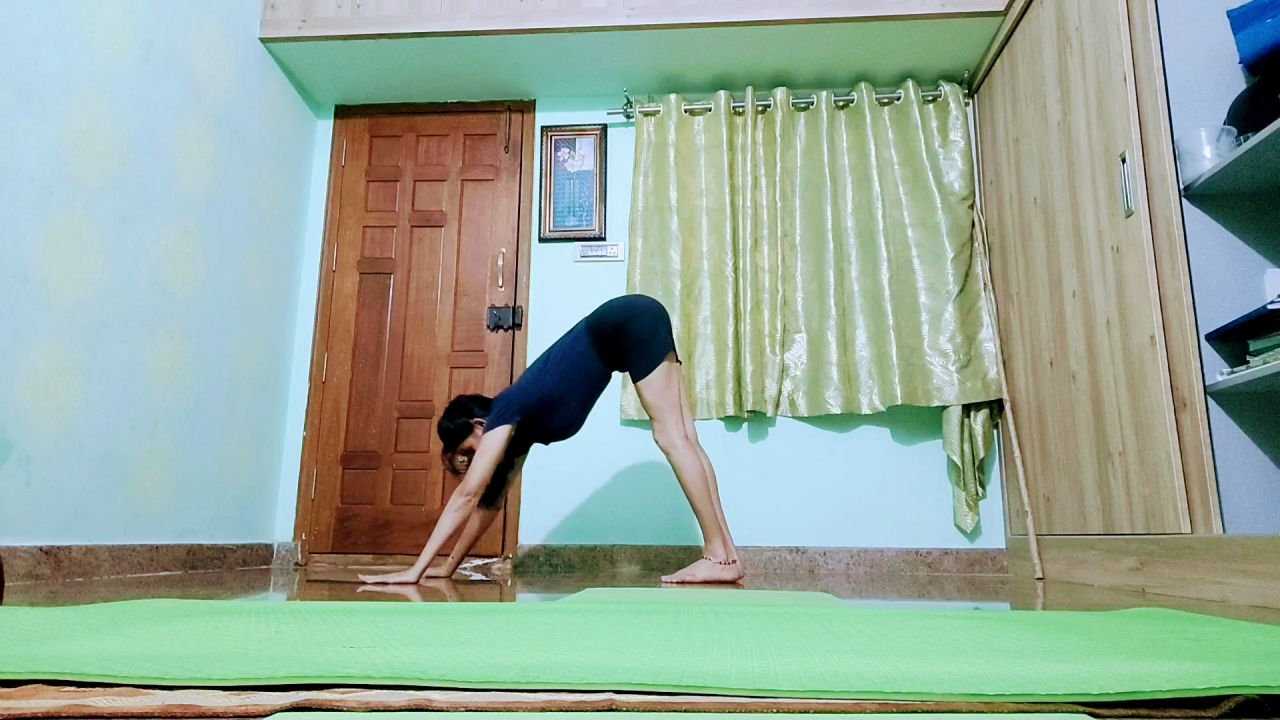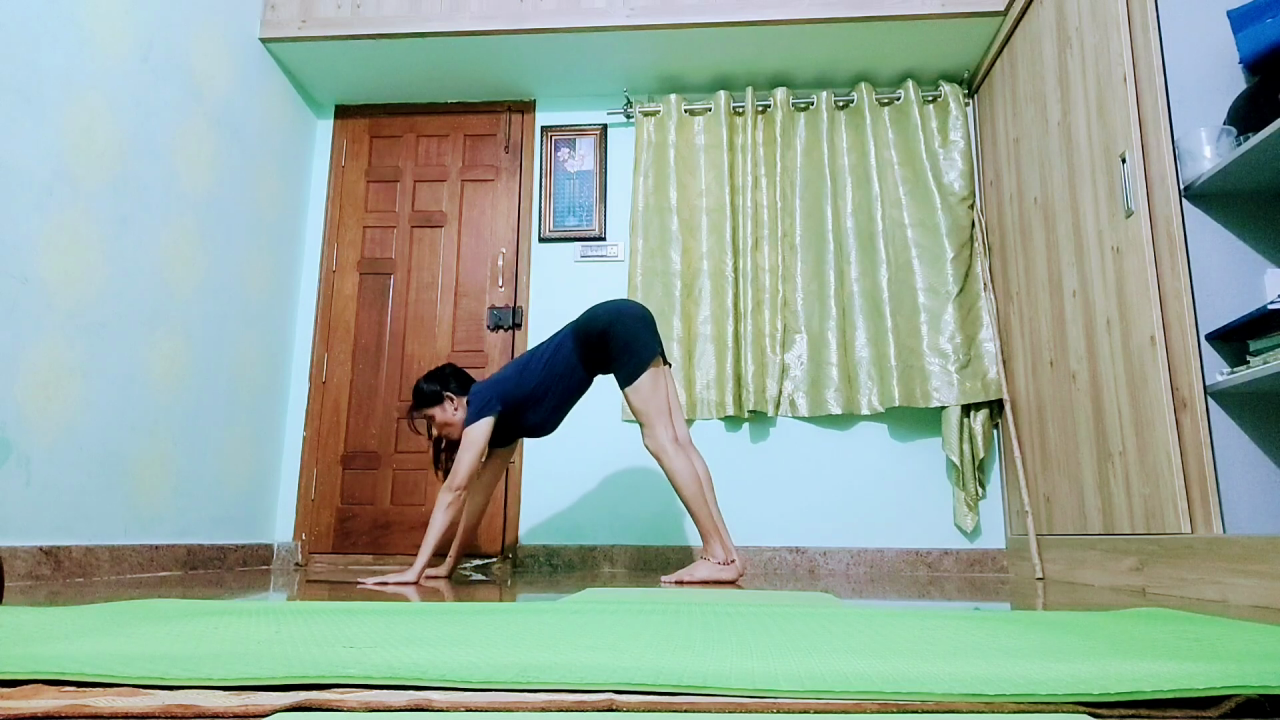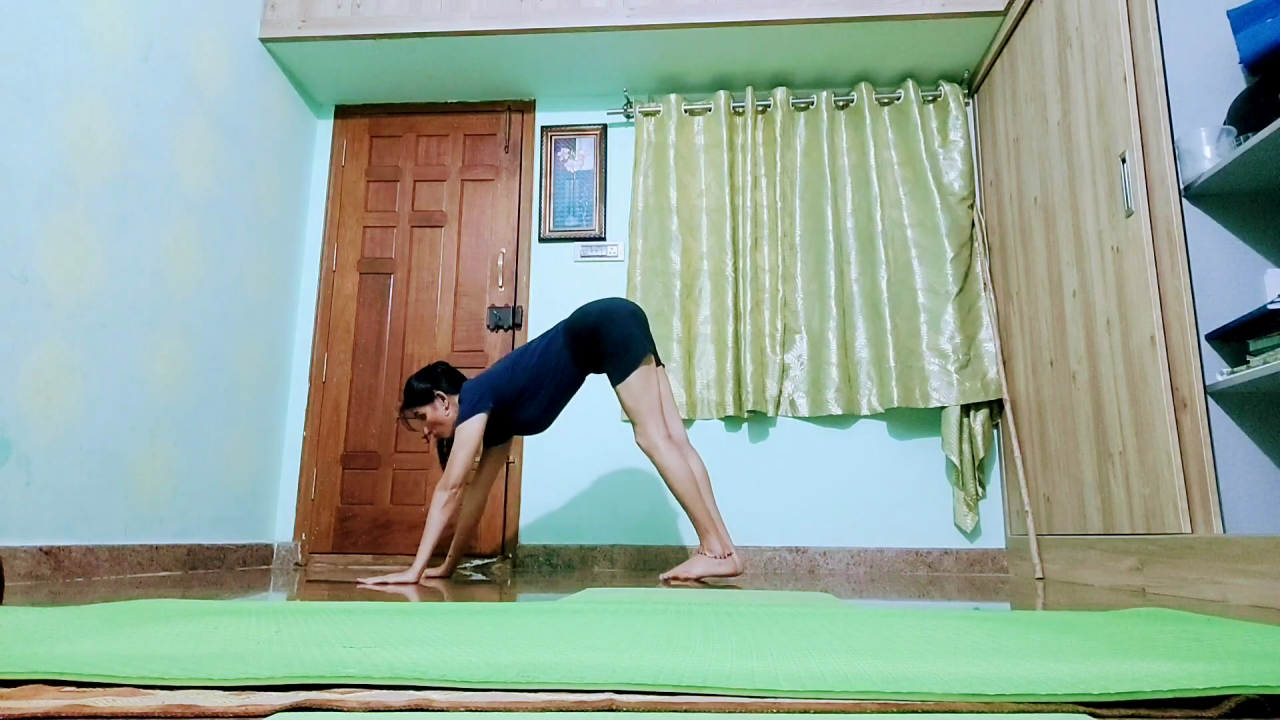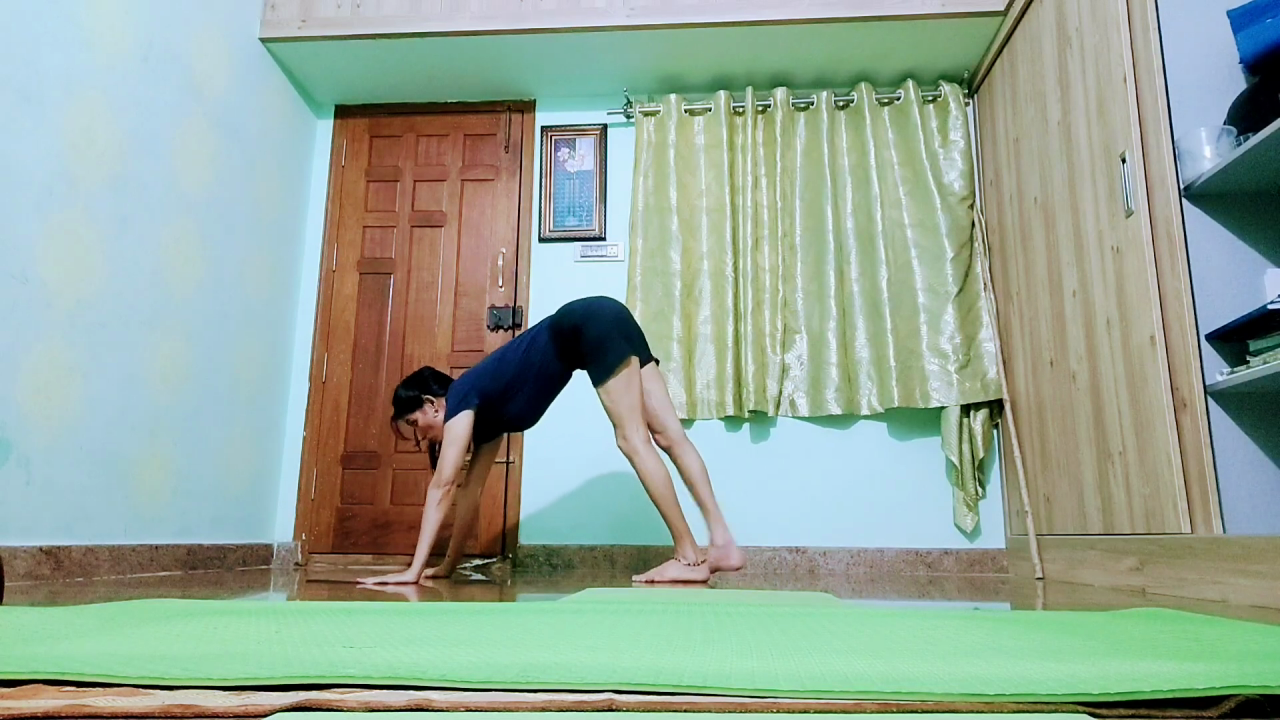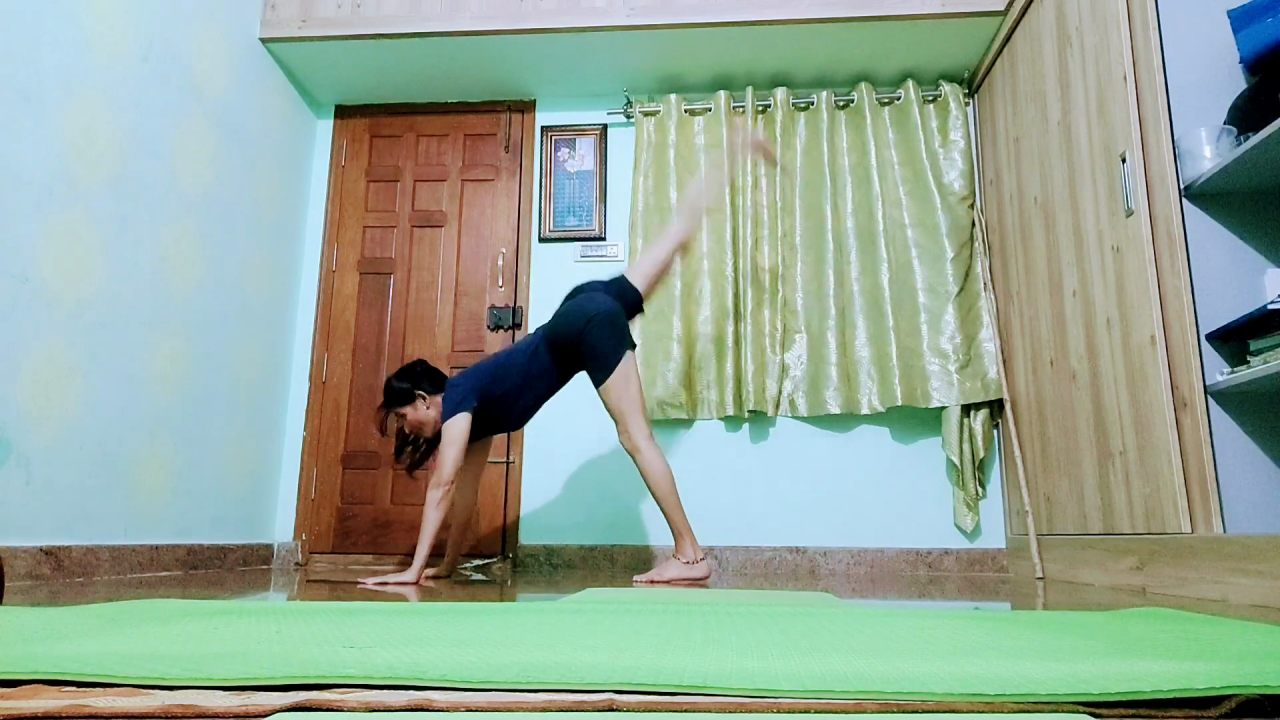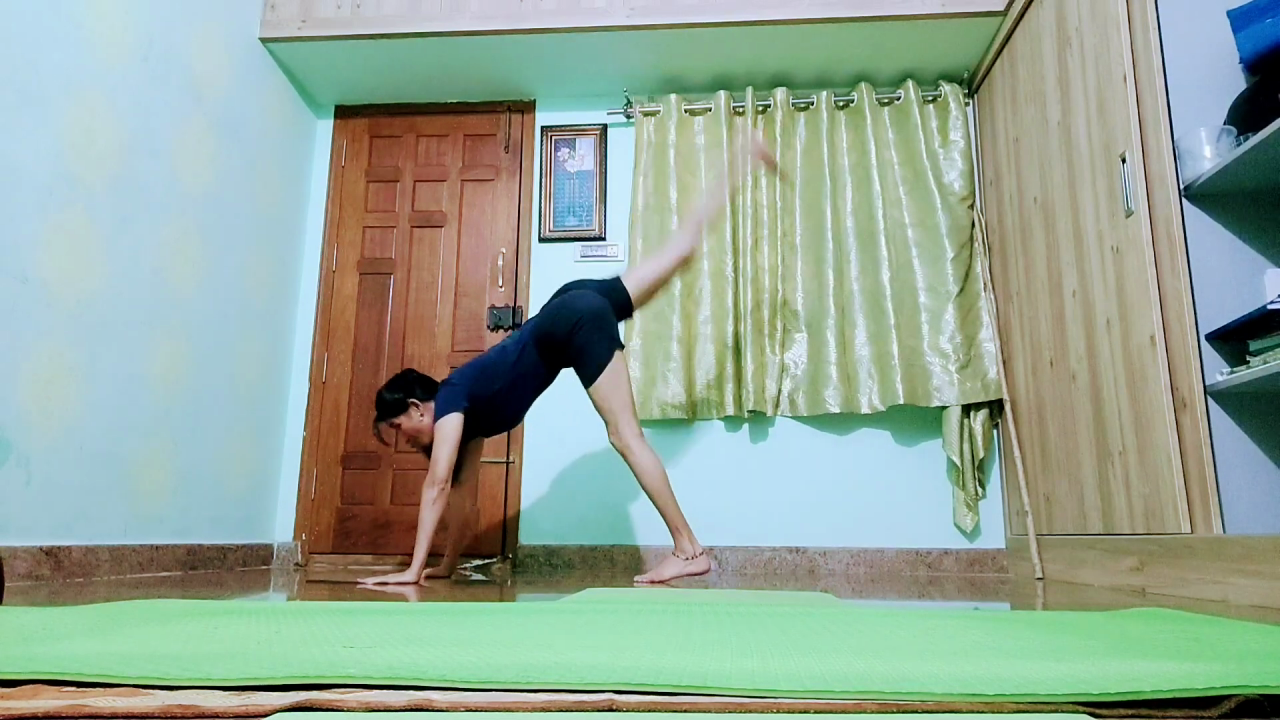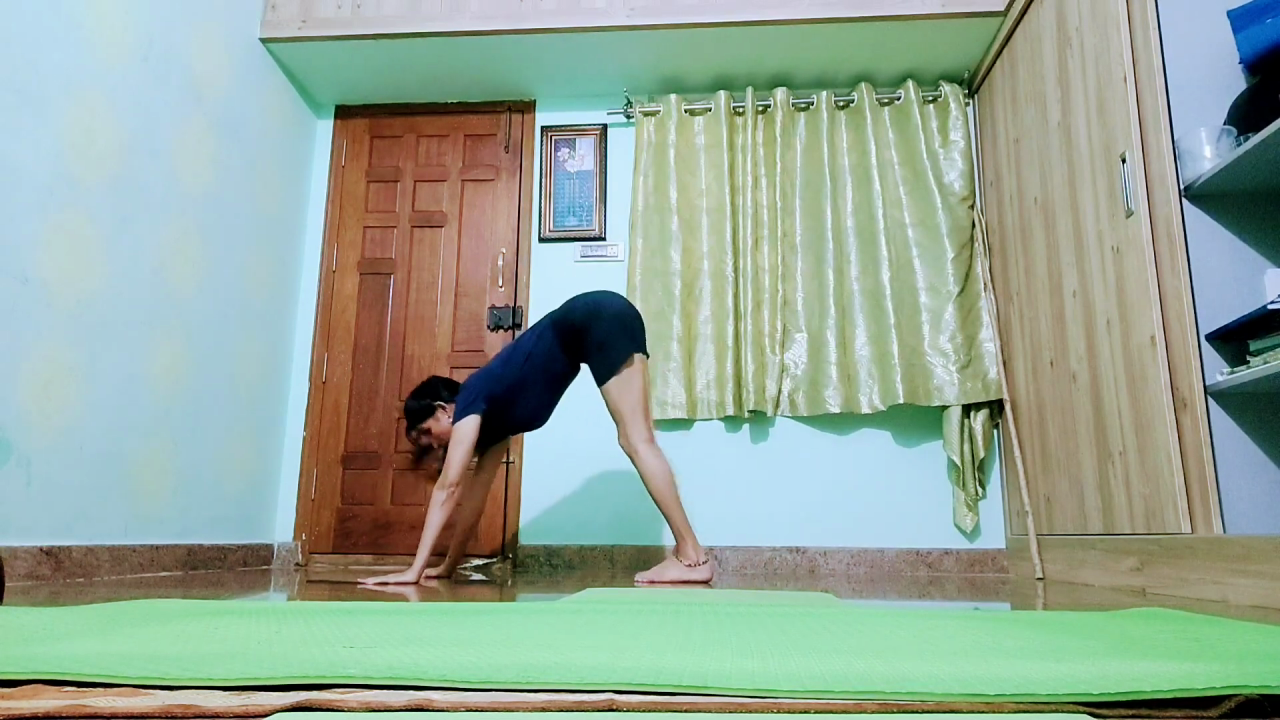
dt=0.4s
person 1, frame 1
left shoulder: (504, 416)
right shoulder: (518, 427)
left elbow: (467, 496)
right elbow: (488, 504)
left wrist: (416, 570)
right wrist: (449, 566)
left hip: (630, 325)
right hip: (626, 329)
left knee: (672, 437)
right knee: (684, 438)
left ankle: (720, 558)
right ankle: (726, 554)
person 1, frame 2
left shoulder: (483, 402)
right shoulder: (503, 418)
left elbow: (455, 489)
right elbow: (480, 490)
left wrist: (415, 569)
right wrist: (449, 563)
left hip: (616, 328)
right hip: (617, 332)
left knee: (661, 441)
right knee: (678, 441)
left ankle: (718, 557)
right ankle: (726, 553)
person 1, frame 3
left shoulder: (474, 399)
right shoulder: (496, 415)
left elbow: (450, 487)
right elbow: (477, 488)
left wrist: (416, 569)
right wrist: (448, 564)
left hip: (608, 325)
right hip: (609, 331)
left knee: (654, 438)
right knee: (673, 438)
left ankle: (716, 550)
right ankle: (723, 549)
person 1, frame 4
left shoulder: (461, 399)
right shoulder: (486, 415)
left elbow: (443, 487)
right elbow: (469, 488)
left wrist: (414, 569)
right wrist: (448, 565)
left hip: (593, 325)
right hip: (600, 327)
left knee: (634, 440)
right knee: (669, 433)
left ankle: (689, 556)
right ankle: (723, 545)
person 1, frame 5
left shoulder: (457, 401)
right shoulder: (472, 418)
left elbow: (442, 486)
right elbow: (467, 488)
left wrist: (415, 569)
right wrist: (448, 565)
left hip: (589, 326)
right hip: (591, 311)
left knee: (636, 440)
right knee: (676, 233)
left ankle: (689, 556)
person 1, frame 6
left shoulder: (450, 403)
right shoulder: (467, 419)
left elbow: (436, 488)
right elbow: (463, 489)
left wrist: (415, 570)
right wrist: (446, 565)
left hip: (572, 323)
right hip: (577, 309)
left knee: (626, 438)
right knee: (682, 247)
left ankle: (688, 552)
right ankle: (744, 163)
person 1, frame 7
left shoulder: (469, 404)
right shoulder: (488, 413)
left elbow: (448, 488)
right elbow: (474, 492)
left wrist: (414, 569)
right wrist: (449, 565)
left hip: (600, 320)
right hip: (604, 315)
left knee: (635, 442)
right knee: (644, 441)
left ankle: (692, 556)
right ankle: (691, 552)
